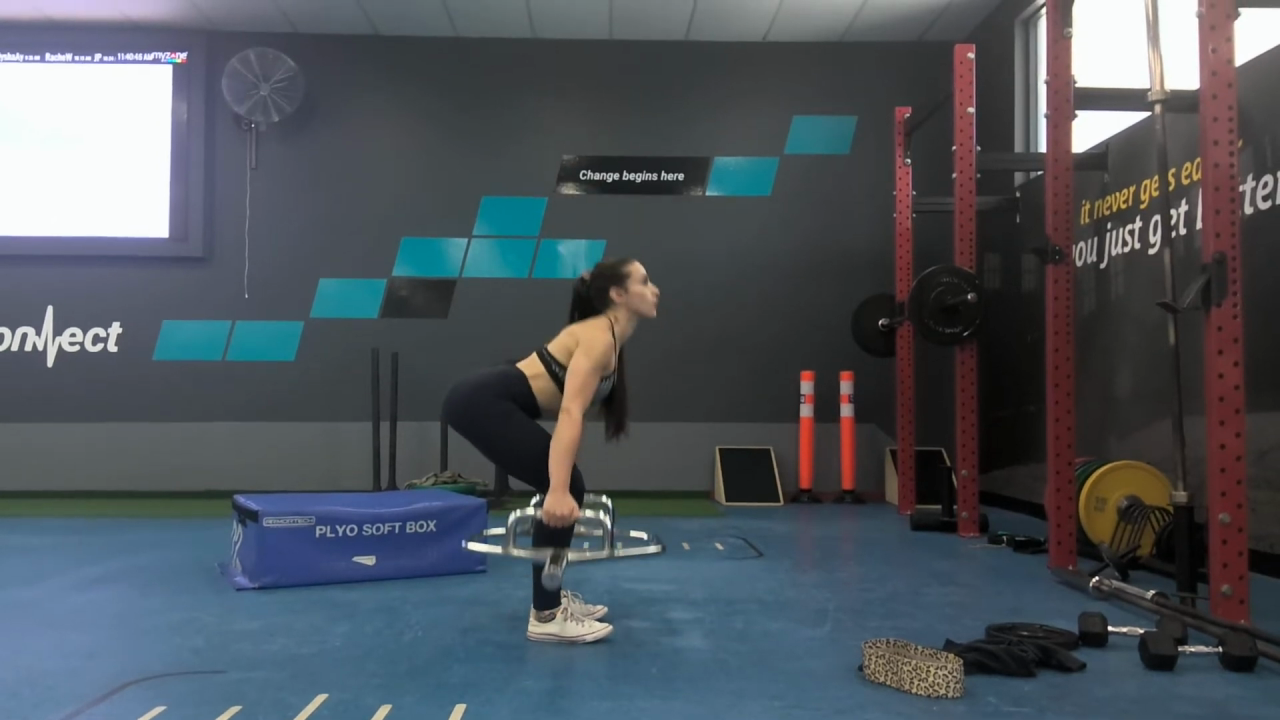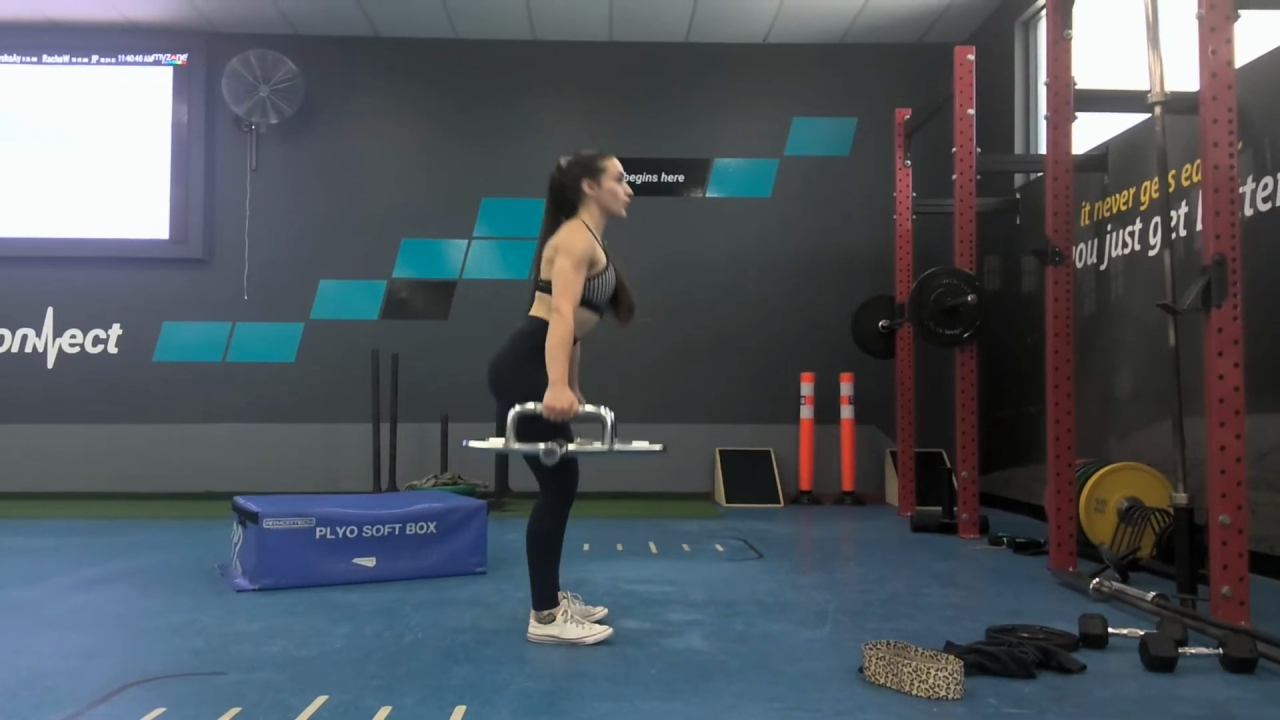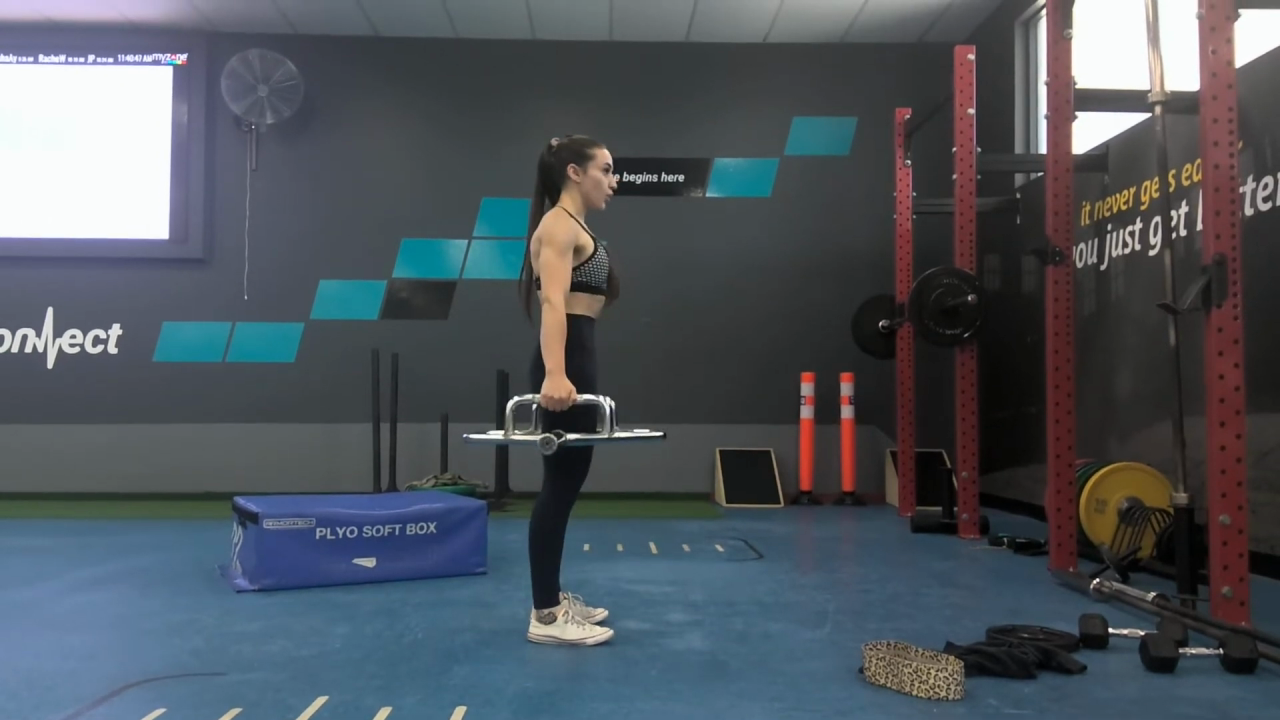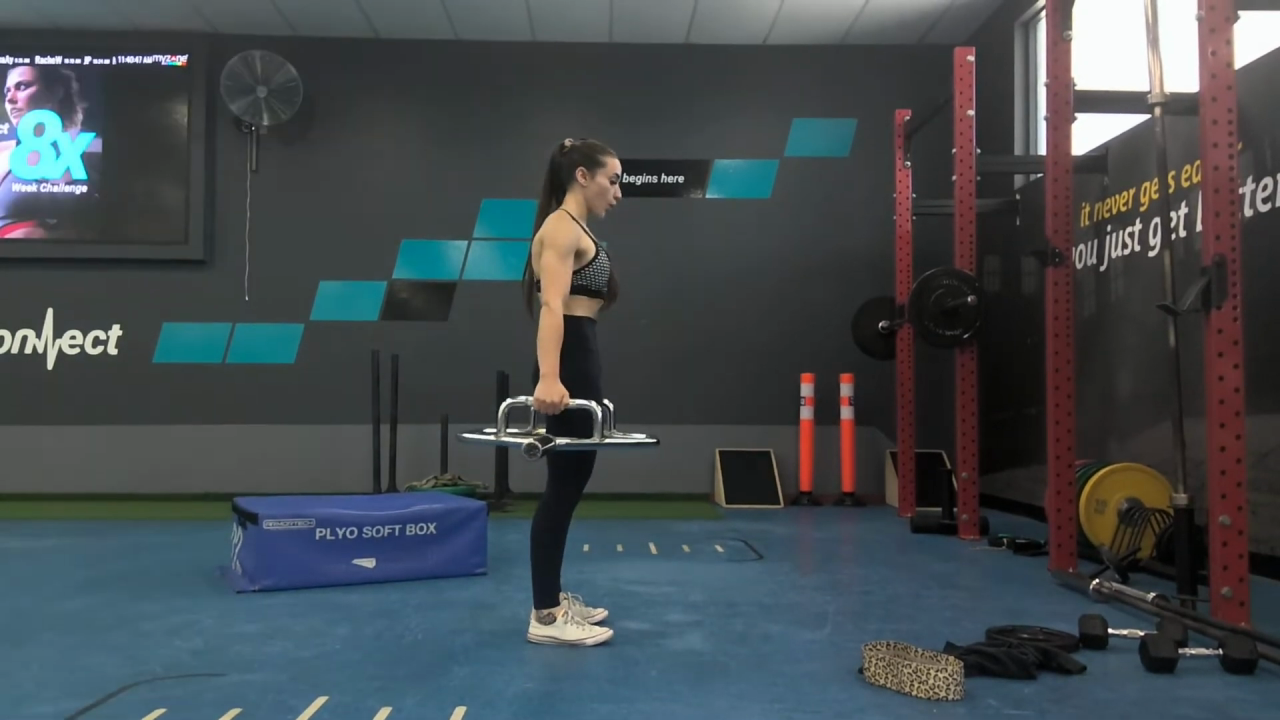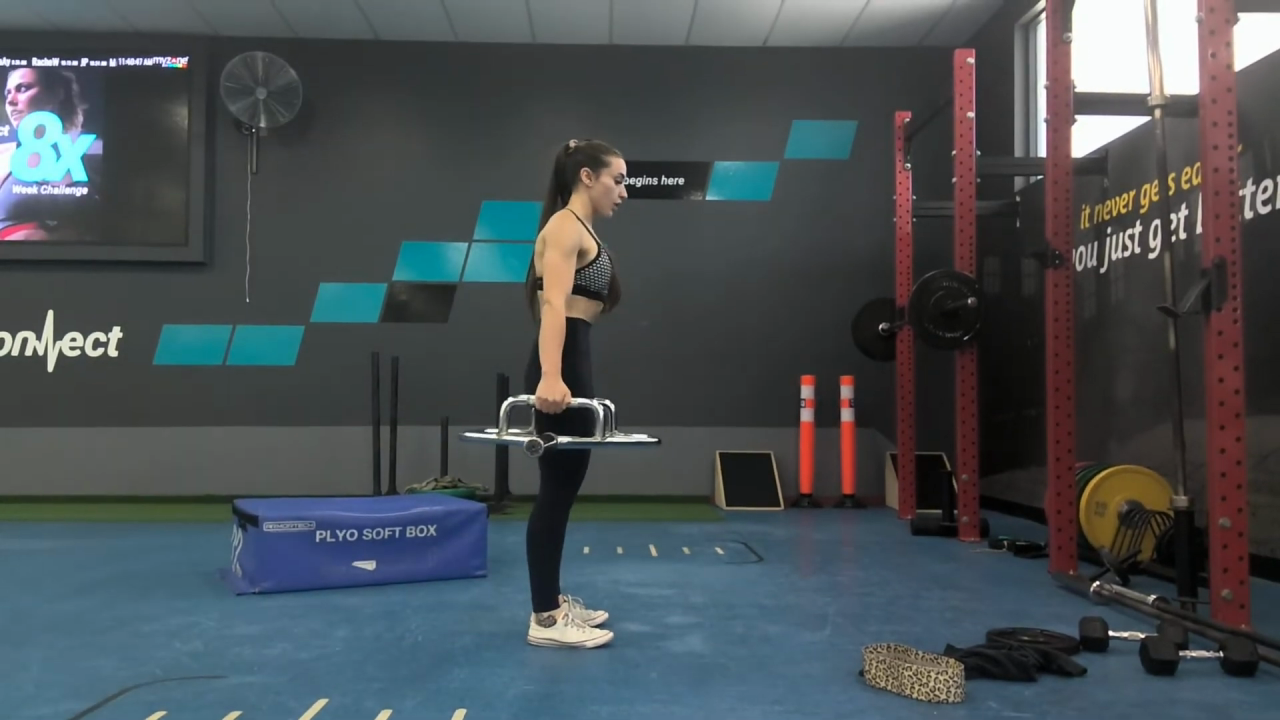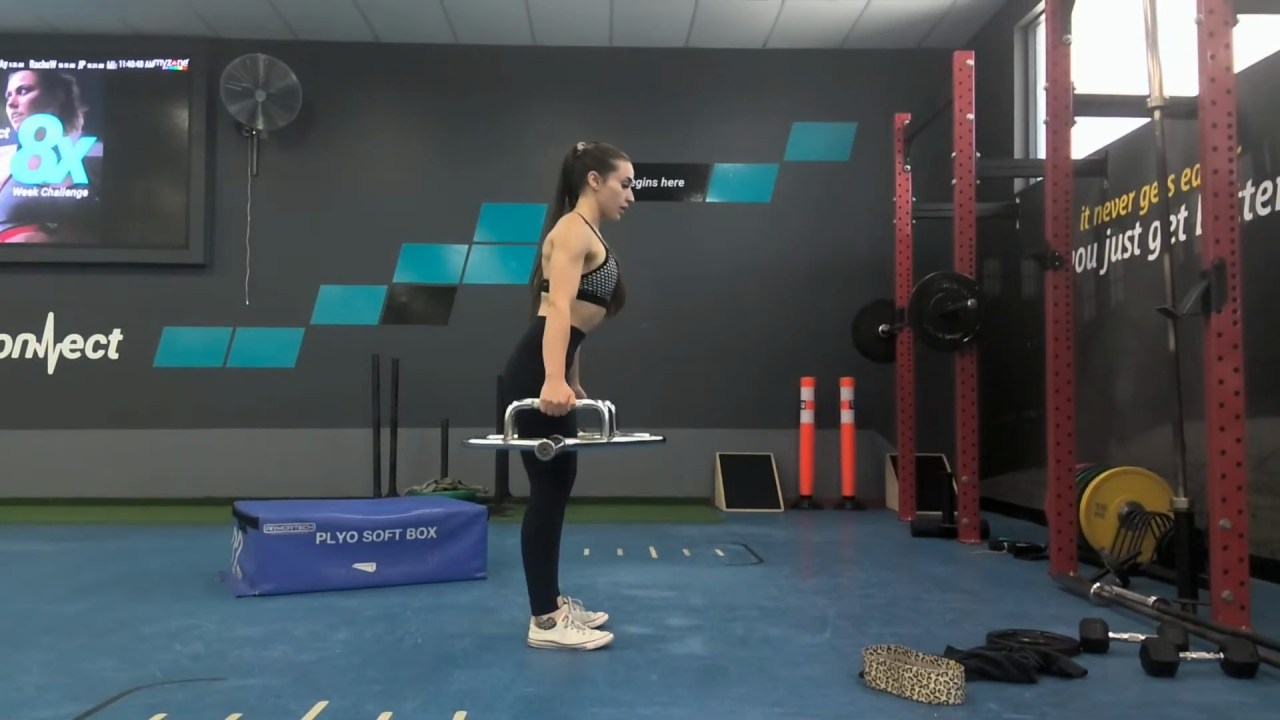
dt=0.4s
person 1, frame 1
left shoulder: (606, 340)
right shoulder: (599, 338)
left elbow: (571, 413)
right elbow: (570, 415)
left wrist: (563, 485)
right wrist: (558, 491)
left hip: (486, 402)
right hip: (480, 404)
left knee: (567, 487)
right knee: (565, 493)
left ankle: (552, 596)
right ankle: (546, 615)
person 1, frame 2
left shoulder: (588, 241)
right shoulder: (576, 237)
right elbow: (561, 314)
left wrist: (571, 386)
right wrist: (557, 386)
left hip: (529, 367)
right hip: (524, 368)
left knee: (562, 482)
right knee: (559, 485)
left ankle: (552, 597)
right ankle: (545, 616)
person 1, frame 3
left shoulder: (572, 226)
right shoulder: (560, 224)
right elbow: (554, 304)
right wrist: (555, 375)
left hip: (574, 360)
right hip: (565, 362)
left knee: (565, 483)
right knee: (561, 485)
left ankle: (552, 598)
right ankle: (546, 616)
person 1, frame 4
left shoulder: (573, 228)
right shoulder: (562, 227)
right elbow: (552, 307)
right wrist: (548, 378)
left hip: (577, 360)
right hip: (569, 363)
left knee: (570, 484)
right knee: (564, 485)
left ankle: (552, 599)
right ankle: (546, 616)
person 1, frame 5
left shoulder: (579, 229)
right shoulder: (566, 226)
right elbow: (553, 306)
right wrist: (550, 377)
left hip: (571, 362)
right hip: (561, 365)
left knee: (565, 485)
right knee: (557, 487)
left ankle: (553, 601)
right ankle: (546, 619)
person 1, frame 6
left shoulder: (586, 233)
right shoulder: (573, 229)
right elbow: (558, 309)
left wrist: (572, 381)
right wrist: (554, 381)
left hip: (553, 369)
right hip: (539, 370)
left knee: (557, 486)
right knee: (548, 489)
left ankle: (552, 602)
right ankle: (545, 622)
